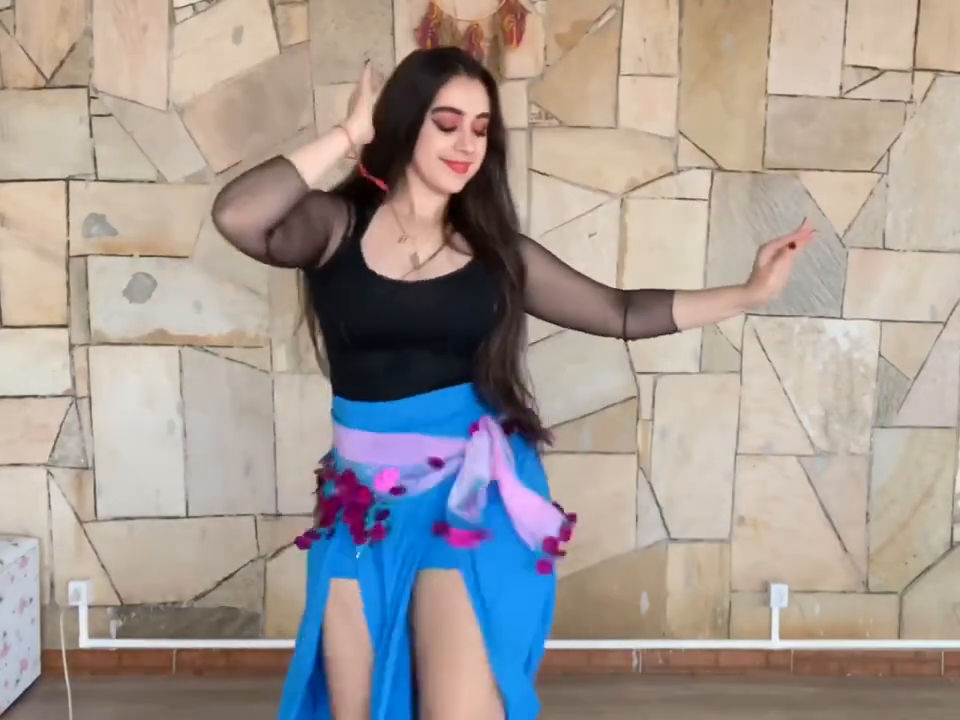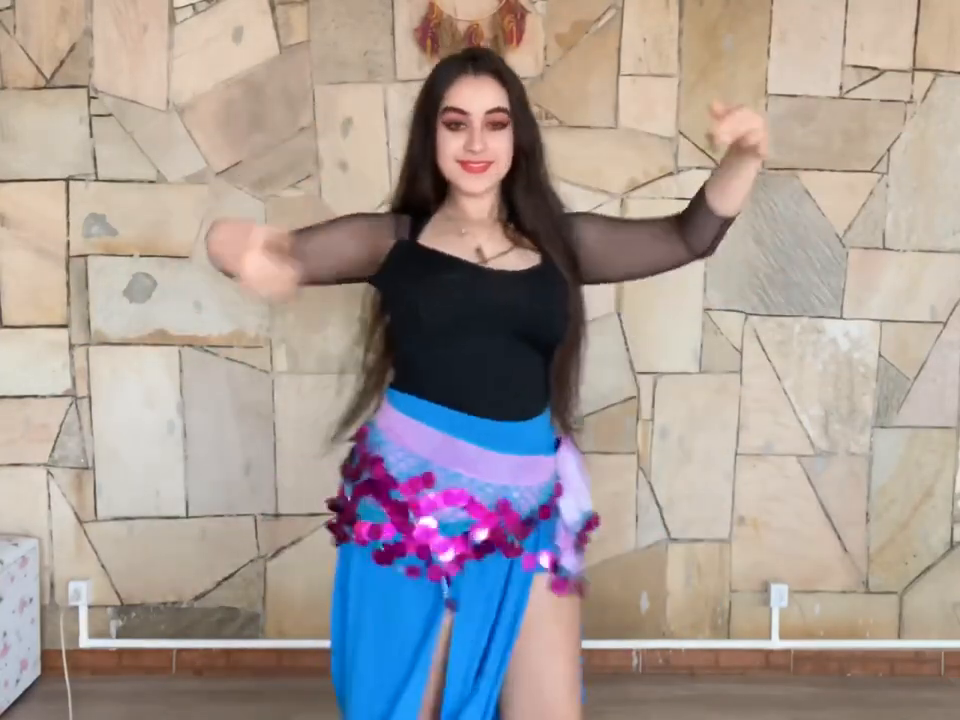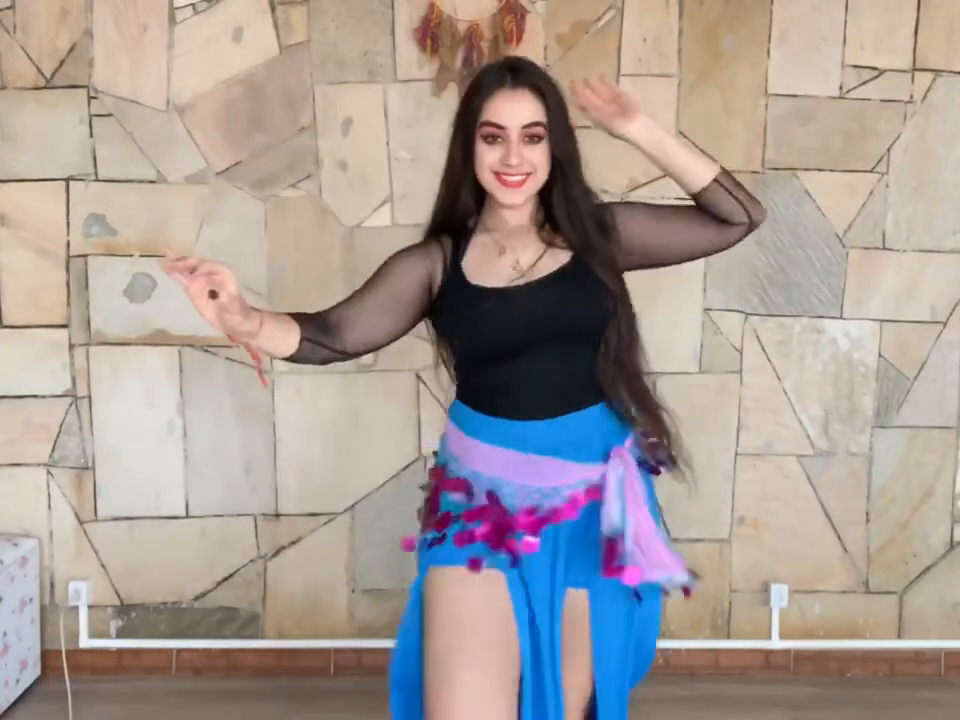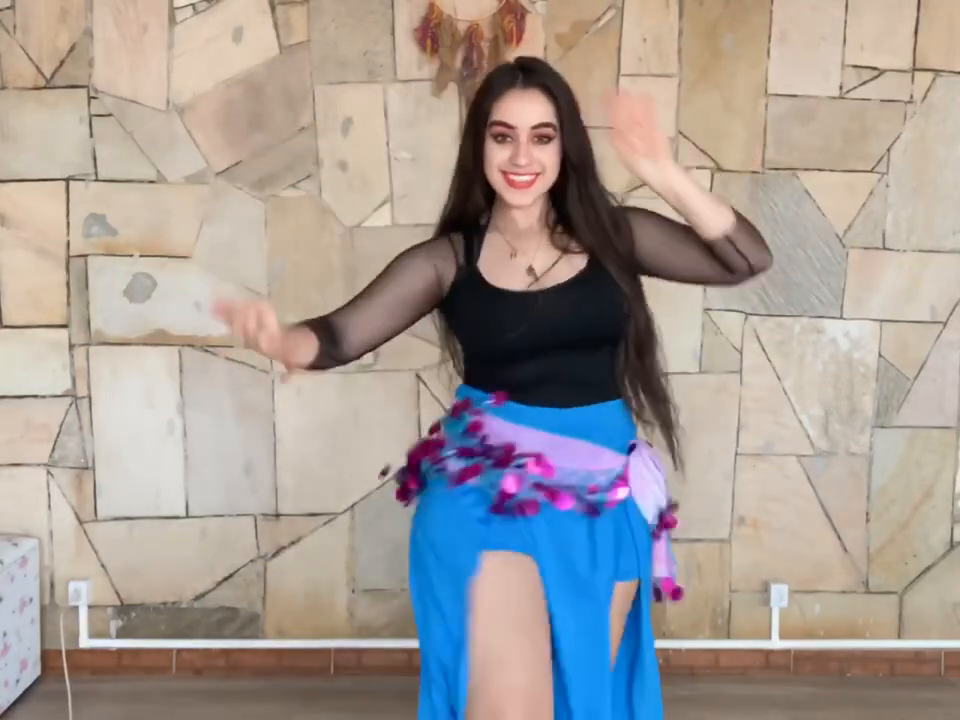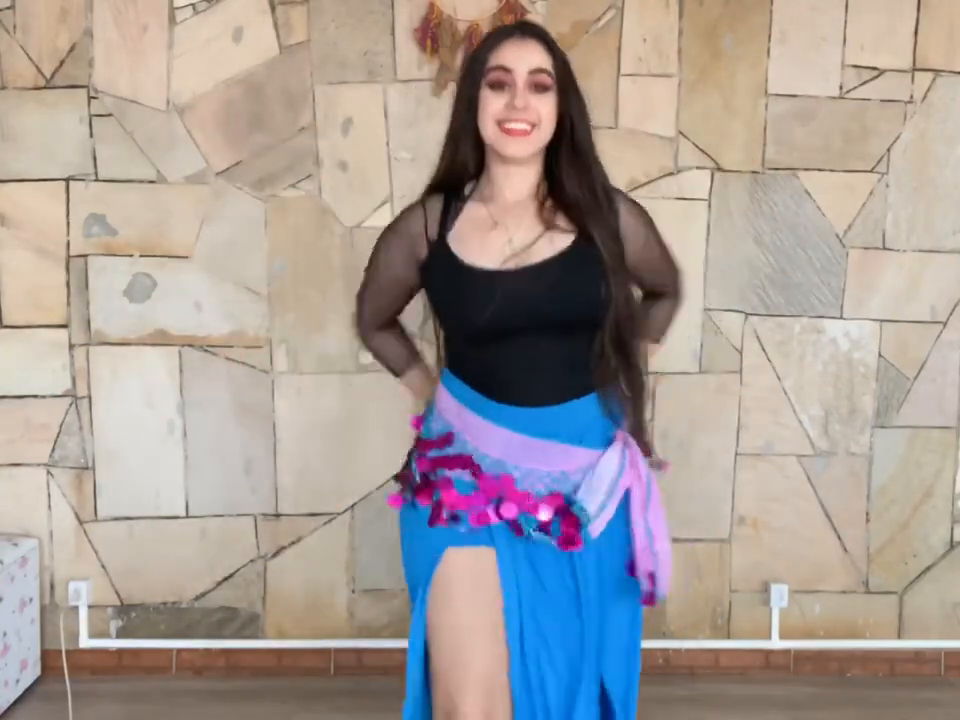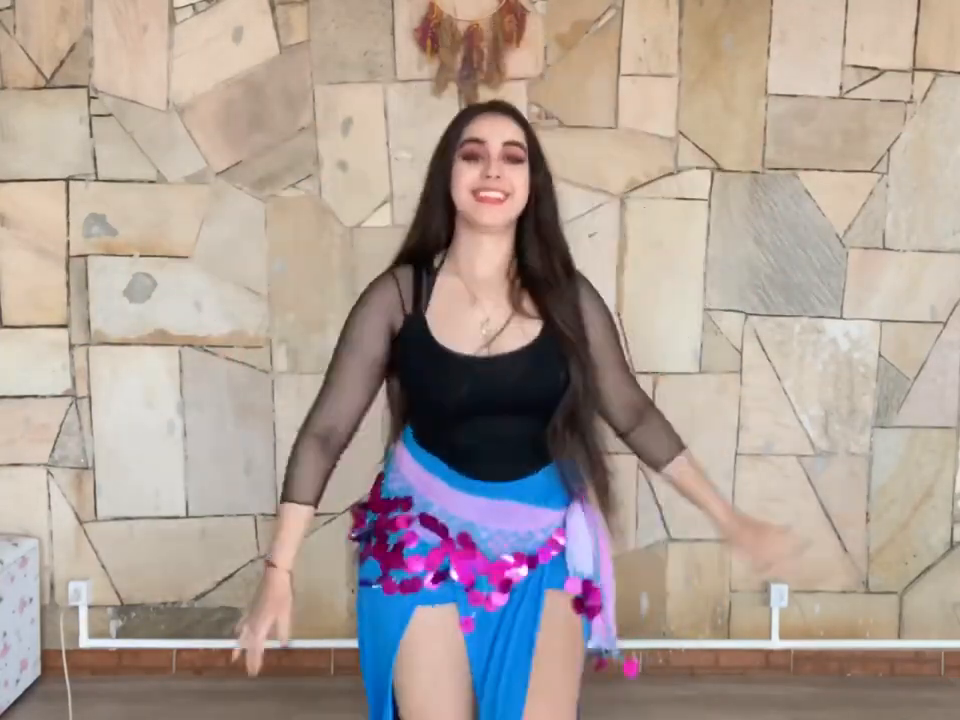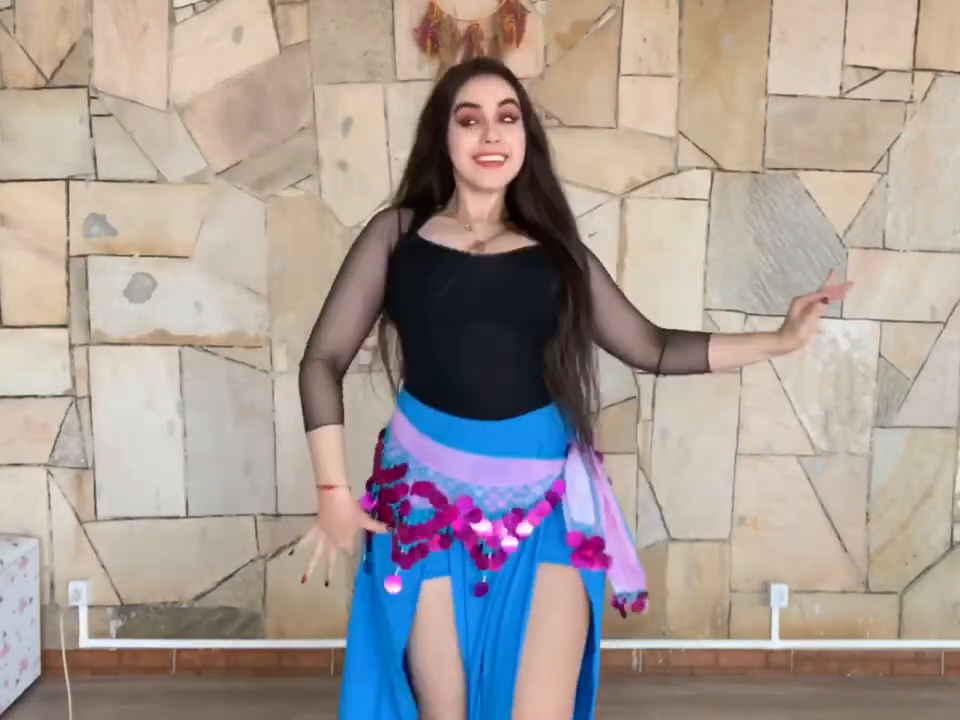
dt=0.4s
person 1, frame 1
left shoulder: (499, 251)
right shoulder: (333, 226)
left elbow: (620, 313)
right elbow: (236, 216)
left wrist: (748, 292)
right wrist: (347, 135)
left hip: (472, 494)
right hip: (364, 502)
person 1, frame 2
left shoulder: (559, 240)
right shoulder: (392, 239)
left elbow: (687, 235)
right elbow: (270, 253)
left wrist: (740, 158)
right wrist: (244, 248)
left hip: (528, 516)
right hip: (410, 508)
person 1, frame 3
left shoulder: (597, 234)
right shoulder: (435, 262)
left elbow: (738, 219)
right elbow: (336, 335)
left wrist: (639, 131)
right wrist: (246, 321)
left hip: (593, 510)
right hip: (481, 512)
person 1, frame 4
left shoulder: (612, 235)
right shoulder: (448, 258)
left elbow: (748, 260)
right elbow: (340, 335)
left wrist: (661, 170)
right wrist: (279, 339)
left hip: (603, 503)
right hip: (486, 495)
person 1, frame 5
left shoulder: (603, 216)
right shoulder: (428, 226)
left elbow: (663, 289)
right elbow: (375, 319)
left hip: (586, 492)
right hip: (467, 485)
person 1, frame 6
left shoulder: (568, 297)
right shoulder: (399, 294)
left elbow: (632, 412)
right elbow: (325, 431)
left wrist: (726, 516)
right wrist: (279, 569)
left hip: (546, 543)
right hip: (427, 541)
person 1, frame 7
left shoulder: (554, 245)
right shoulder: (399, 233)
left elbow: (651, 349)
right elbow: (322, 361)
left wrist: (778, 341)
right wrist: (333, 490)
left hip: (546, 503)
right hip: (429, 501)
